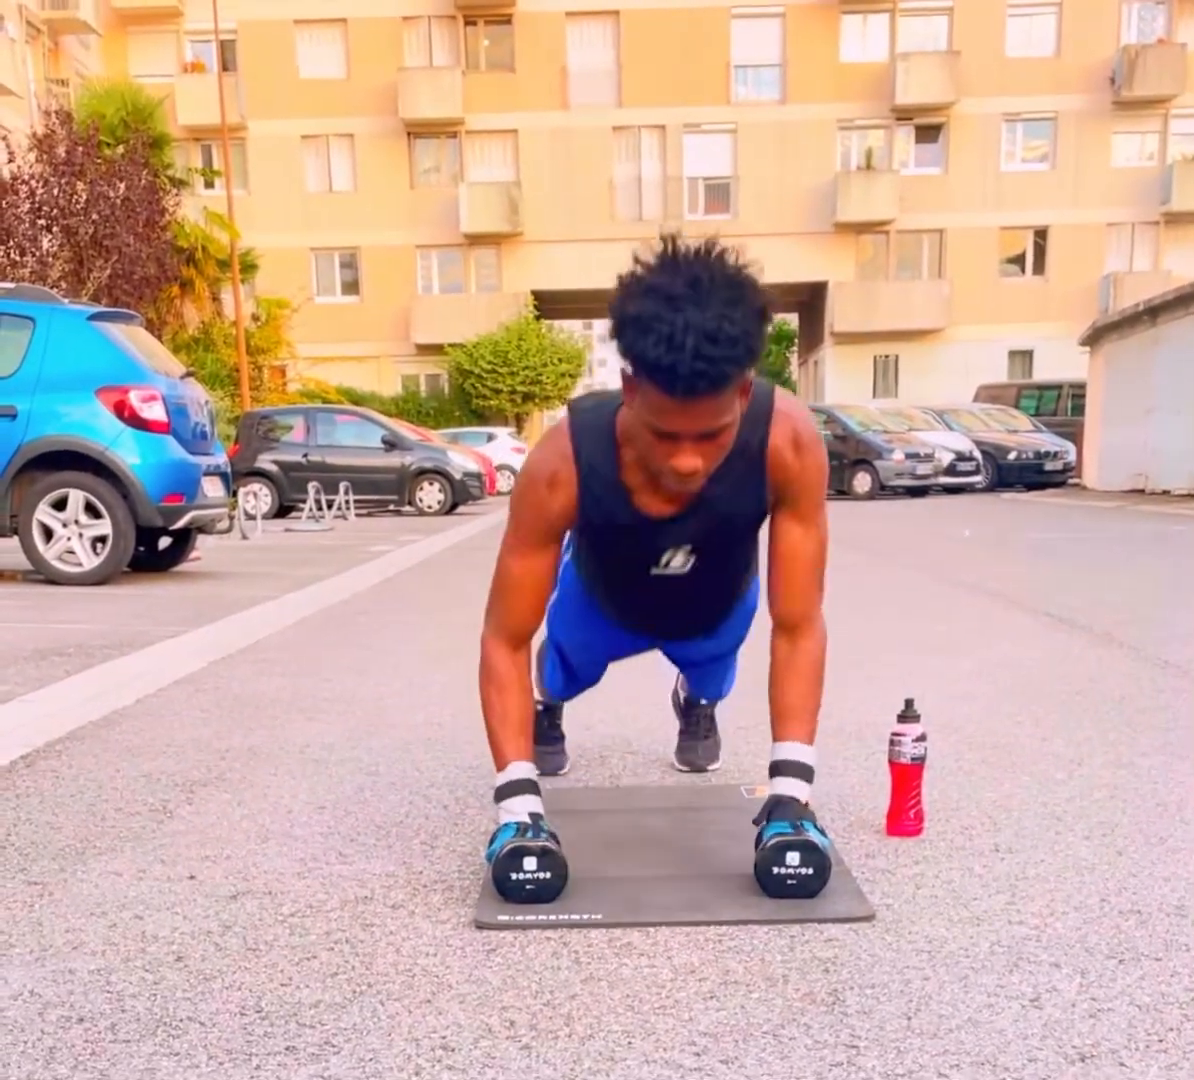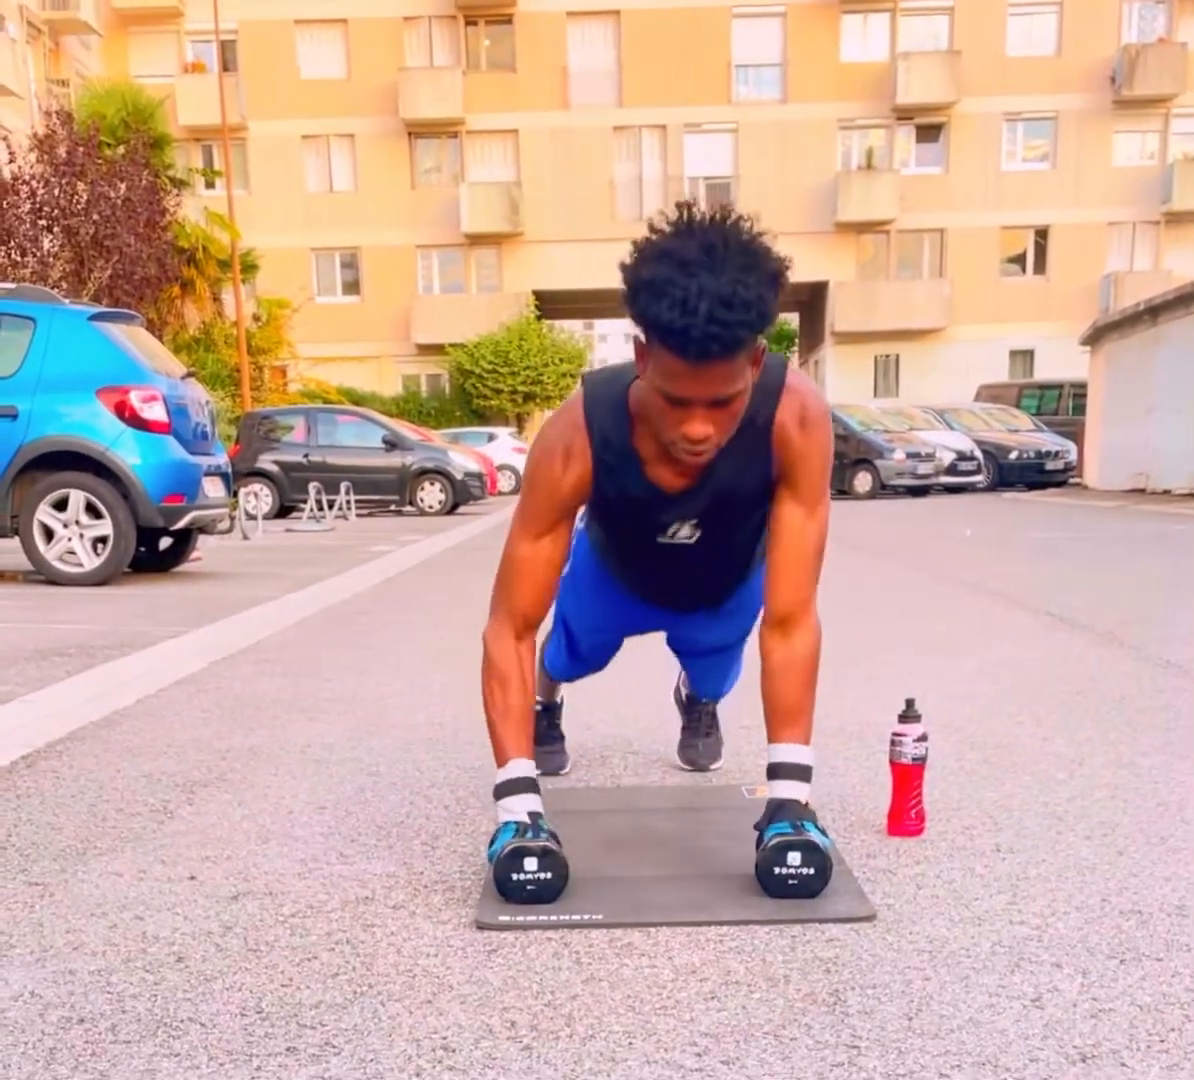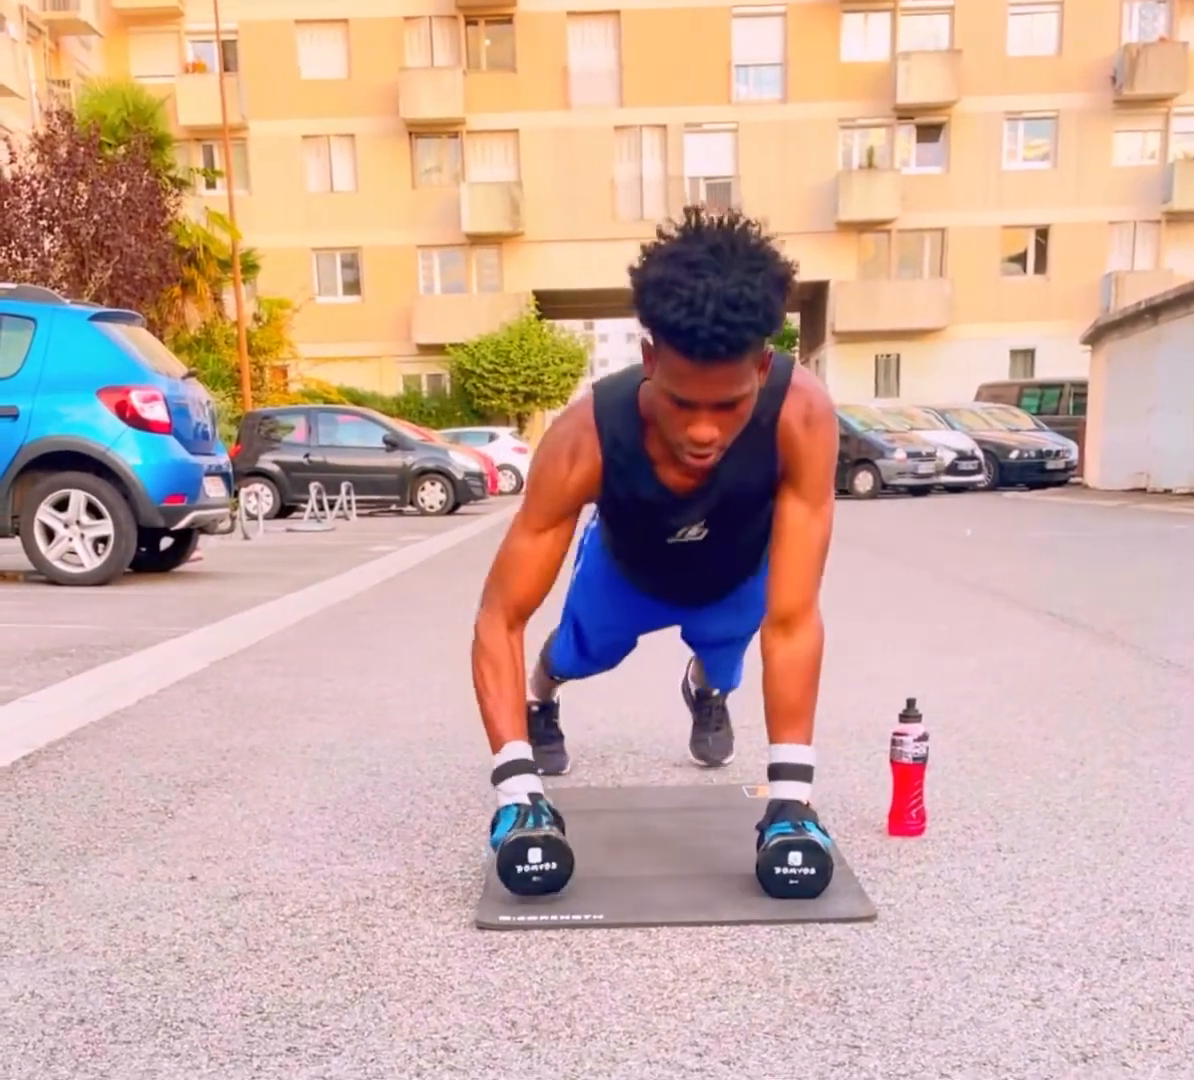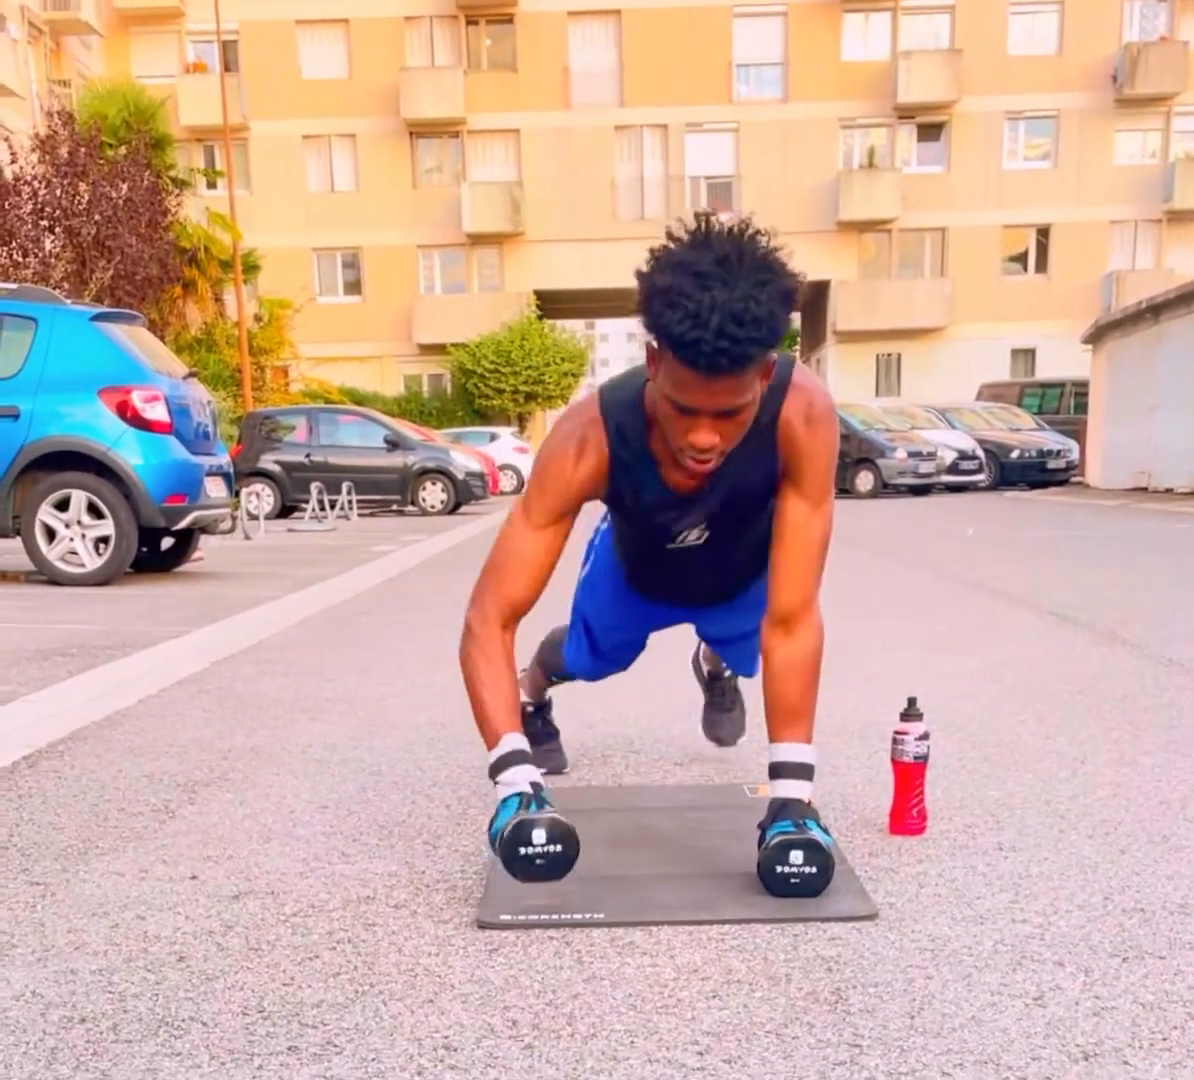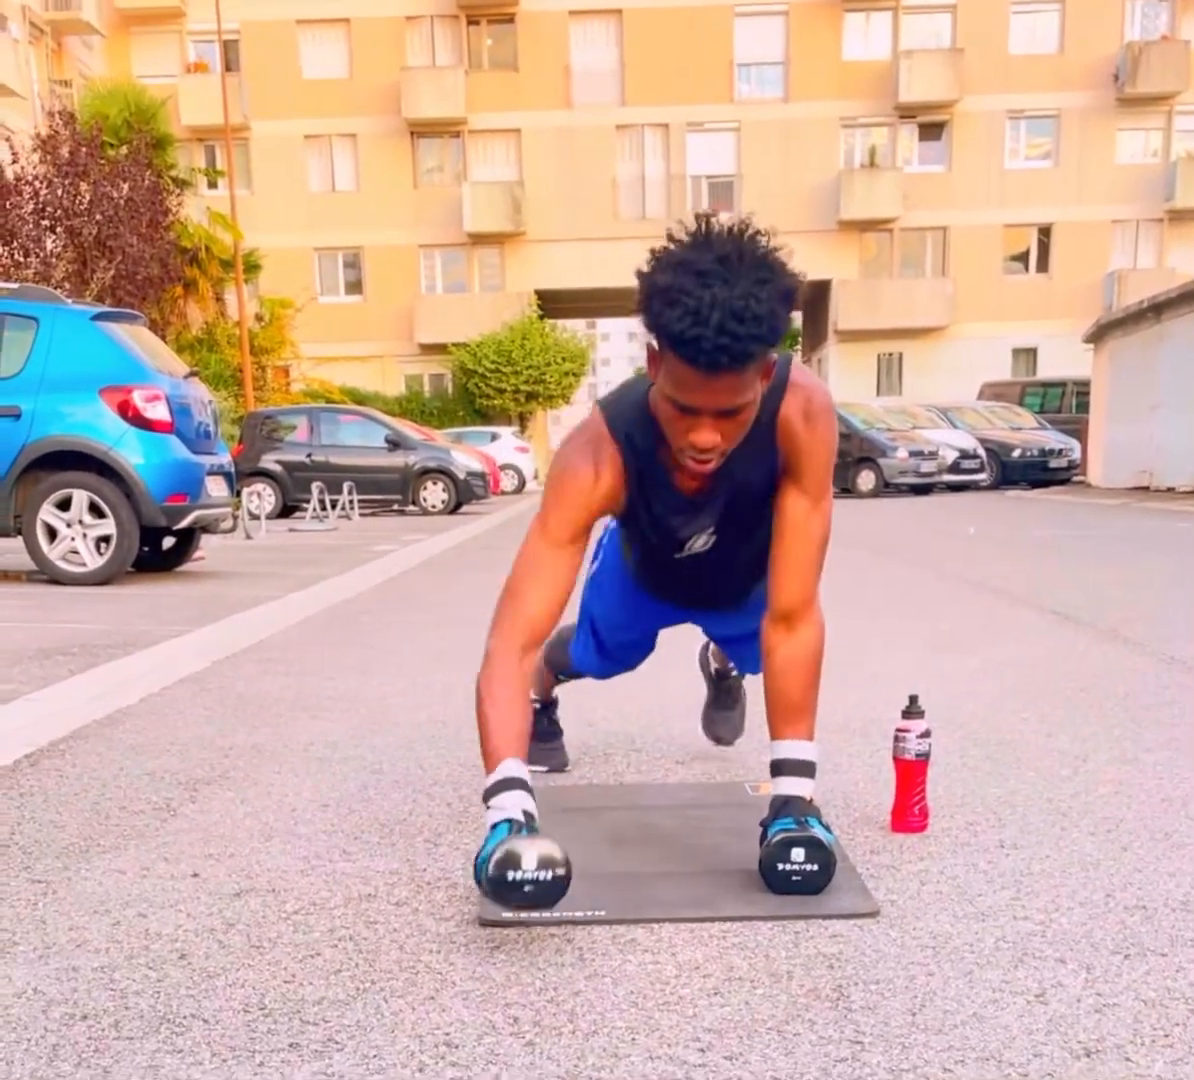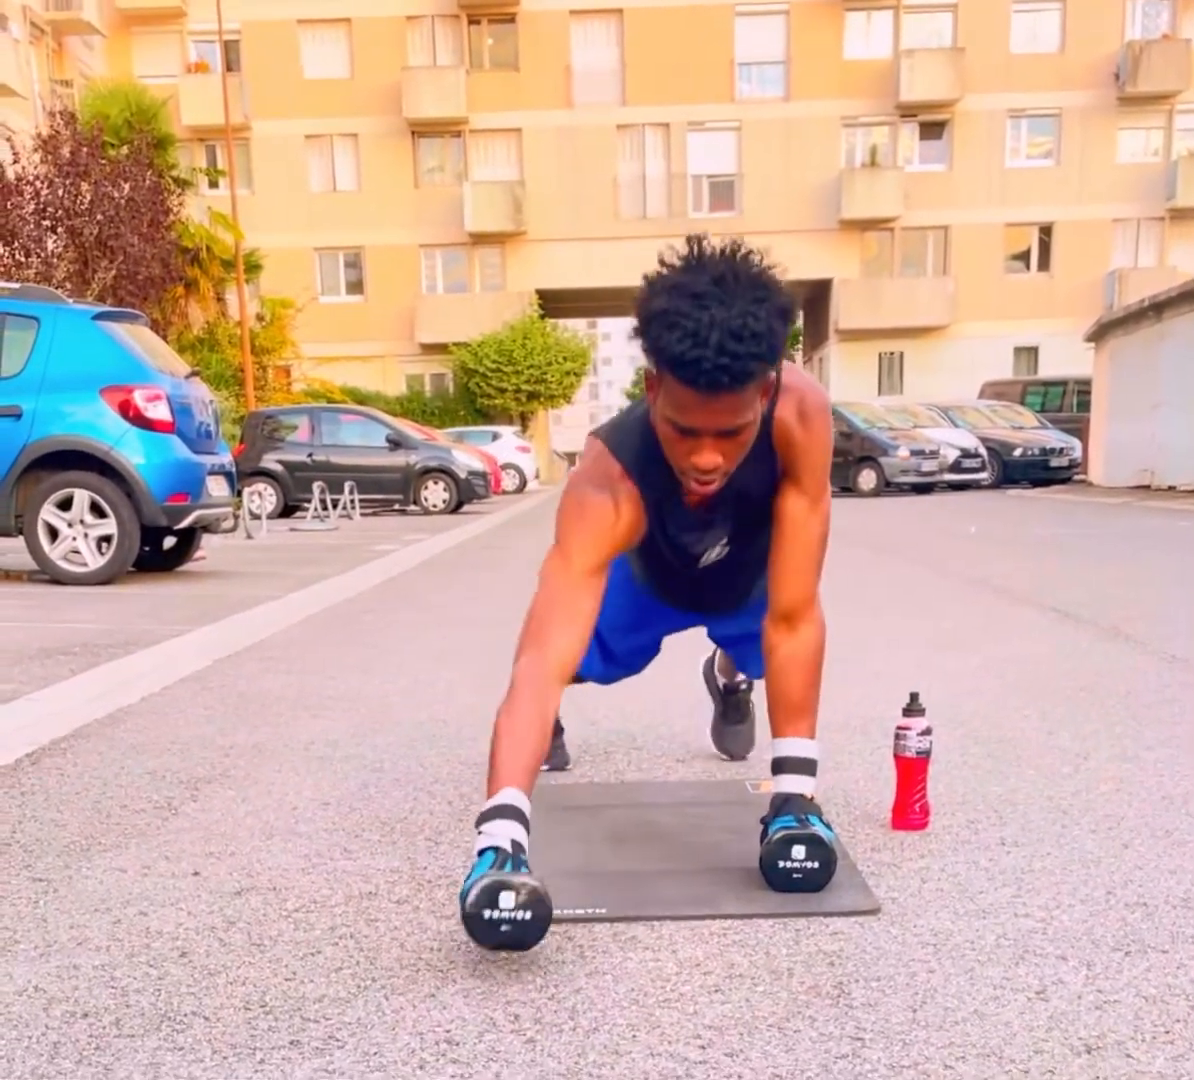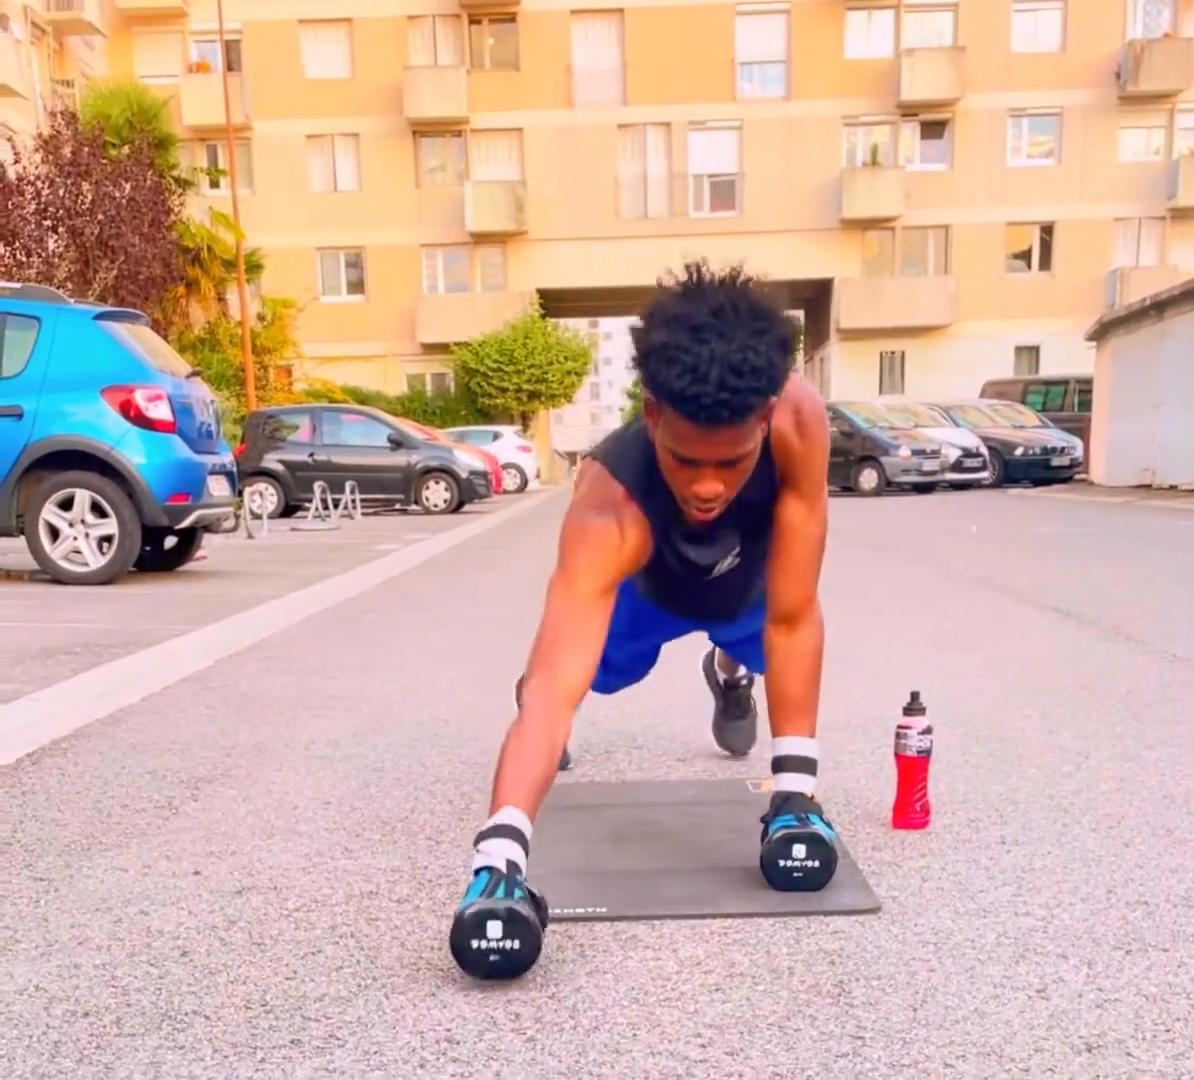
dt=0.1s
person 1, frame 1
left shoulder: (788, 439)
right shoulder: (562, 463)
left elbow: (798, 625)
right elbow: (506, 637)
left wrist: (791, 783)
right wrist: (518, 795)
left hip: (717, 604)
right hip: (602, 600)
left knee: (710, 684)
right knee: (563, 678)
left ankle: (695, 702)
right ankle: (544, 708)
person 1, frame 2
left shoulder: (796, 415)
right shoulder: (579, 437)
left elbow: (790, 620)
right elbow: (511, 628)
left wrist: (789, 790)
right wrist: (517, 793)
left hip: (725, 581)
right hip: (616, 569)
left knee: (715, 674)
right knee: (573, 655)
left ankle: (697, 702)
right ankle: (544, 699)
person 1, frame 3
left shoulder: (801, 414)
right shoulder: (586, 438)
left elbow: (792, 621)
right elbow: (500, 618)
left wrist: (790, 792)
right wrist: (513, 781)
left hip: (736, 574)
right hip: (626, 568)
left knee: (724, 668)
right knee: (582, 653)
left ankle: (704, 687)
right ankle: (539, 696)
person 1, frame 4
left shoulder: (803, 414)
right shoulder: (591, 438)
left elbow: (791, 619)
right elbow: (488, 618)
left wrist: (791, 790)
right wrist: (514, 772)
left hip: (742, 577)
right hip: (636, 566)
left knee: (740, 656)
right knee: (593, 655)
left ankle: (716, 667)
right ankle: (534, 695)
person 1, frame 5
left shoulder: (802, 412)
right shoulder: (600, 452)
left elbow: (792, 616)
right elbow: (511, 641)
left wrist: (794, 789)
right wrist: (509, 800)
left hip: (747, 574)
right hip: (644, 567)
left knee: (748, 650)
right knee: (598, 655)
left ankle: (722, 664)
right ankle: (542, 694)
person 1, frame 6
left shoulder: (800, 412)
right shoulder: (608, 482)
left elbow: (792, 620)
right elbow: (541, 671)
left wrist: (795, 786)
right wrist: (502, 832)
left hip: (745, 578)
right hip: (649, 575)
left knee: (753, 651)
right knee: (603, 660)
left ankle: (729, 675)
person 1, frame 7
left shoulder: (798, 422)
right shoulder: (609, 505)
left elbow: (793, 620)
right elbow: (553, 693)
left wrist: (795, 786)
right wrist: (499, 853)
left hip: (748, 579)
right hip: (651, 587)
left knee: (752, 648)
right knee: (603, 669)
left ankle: (728, 669)
